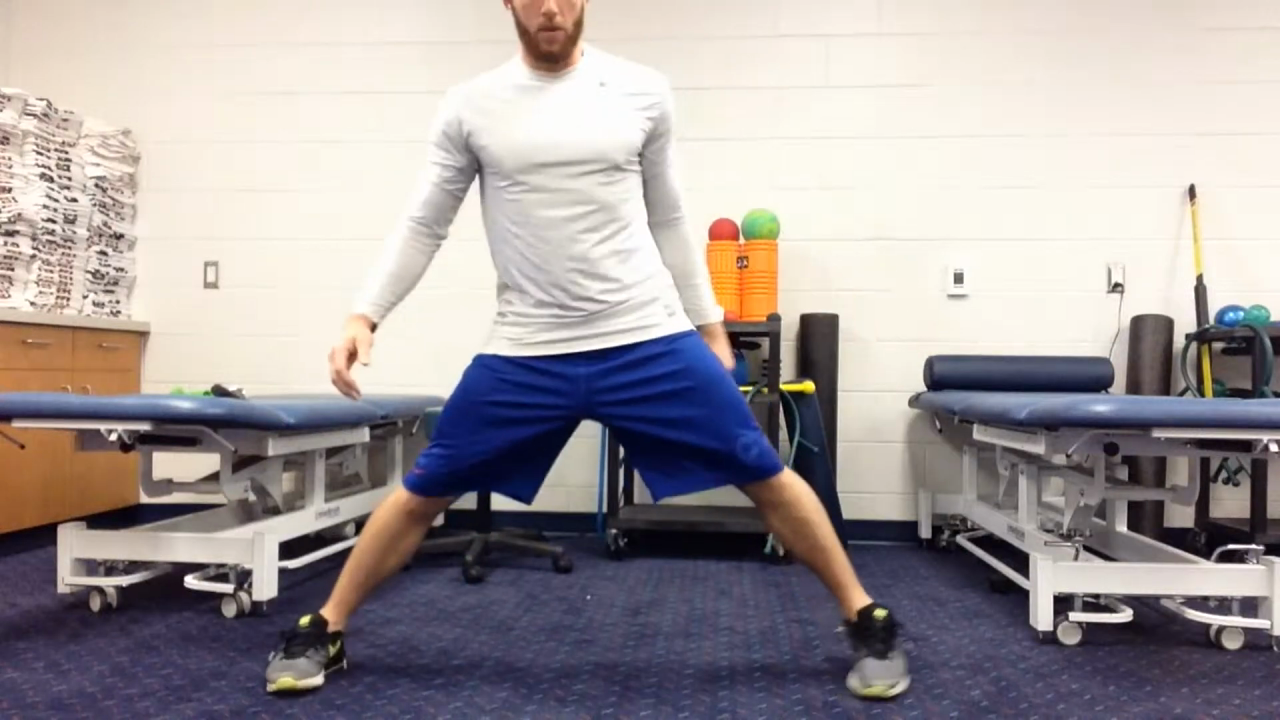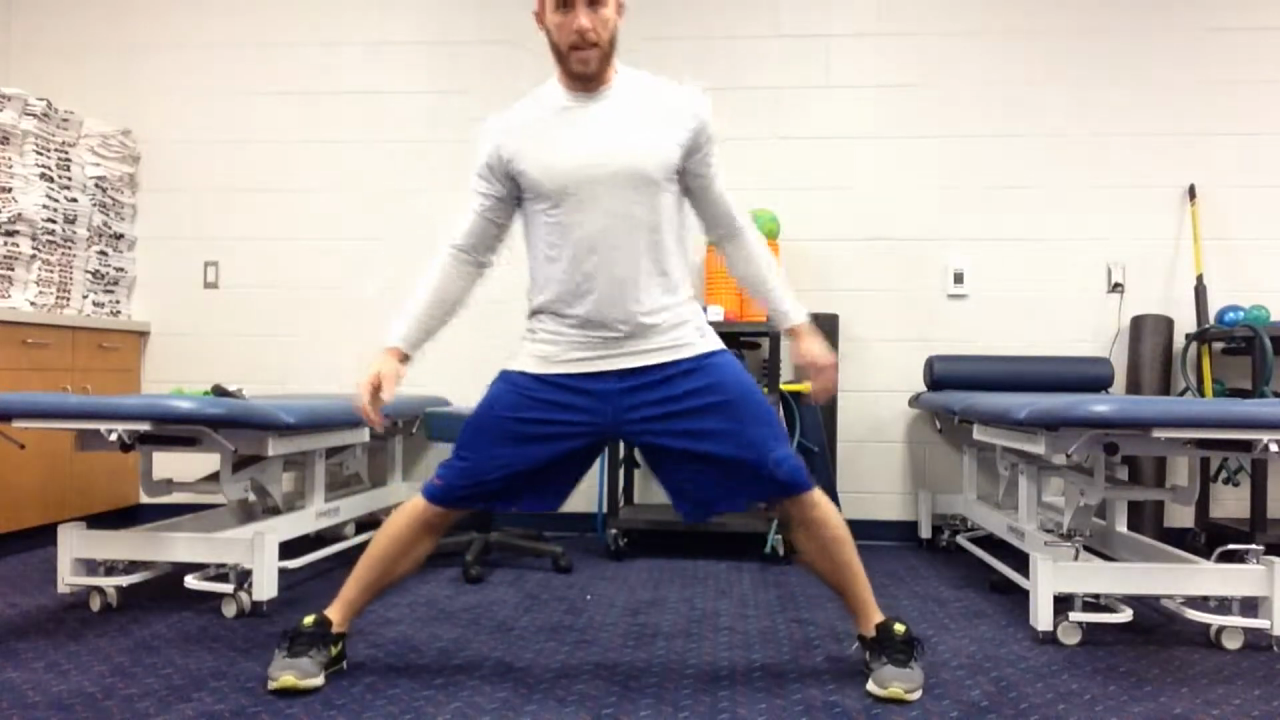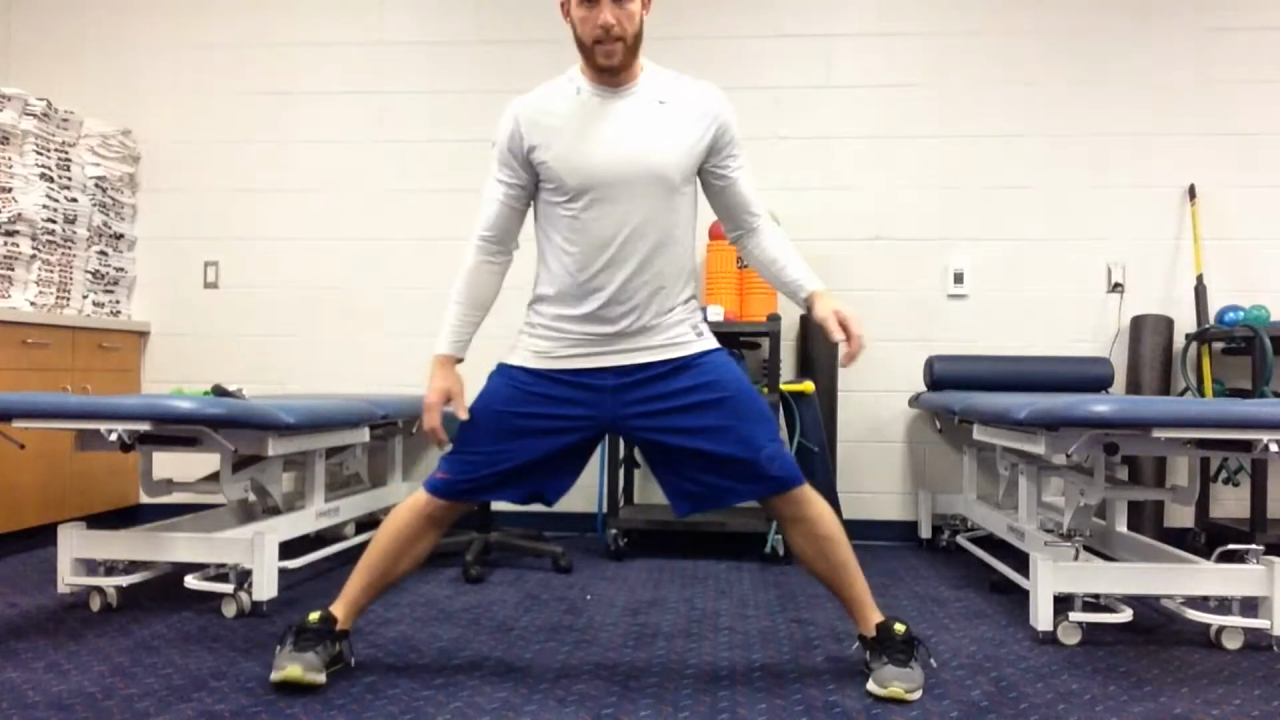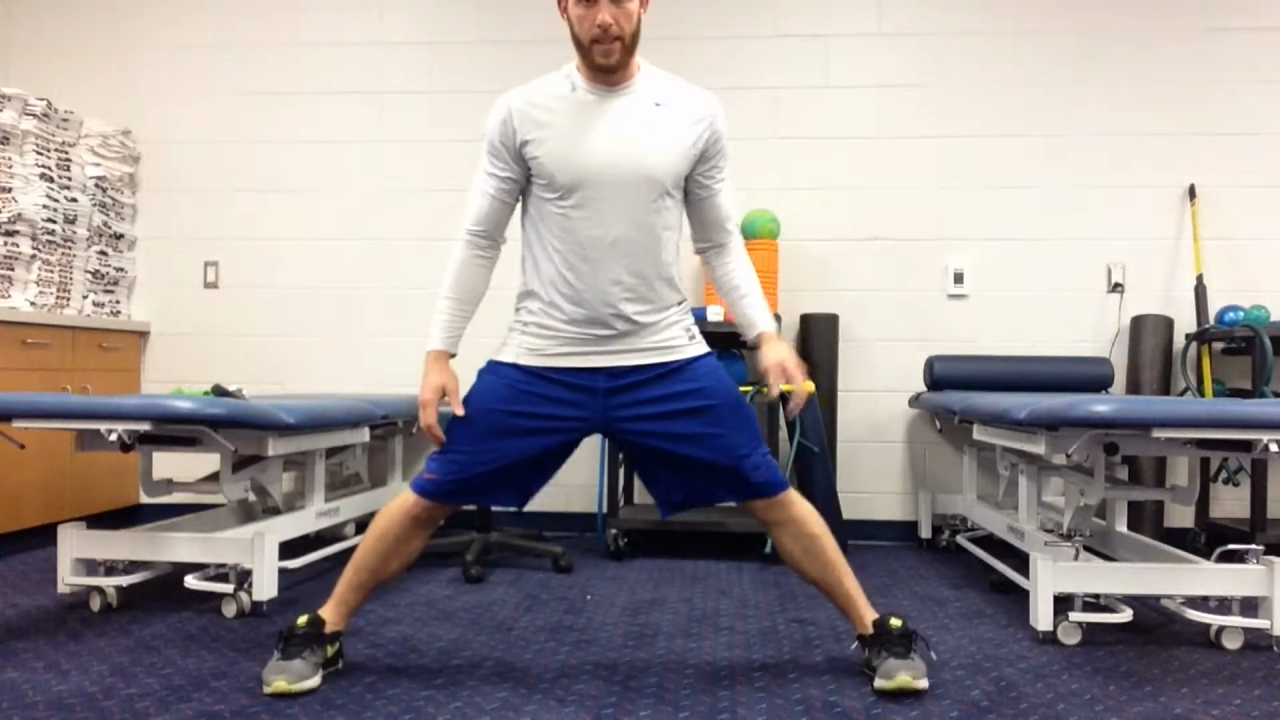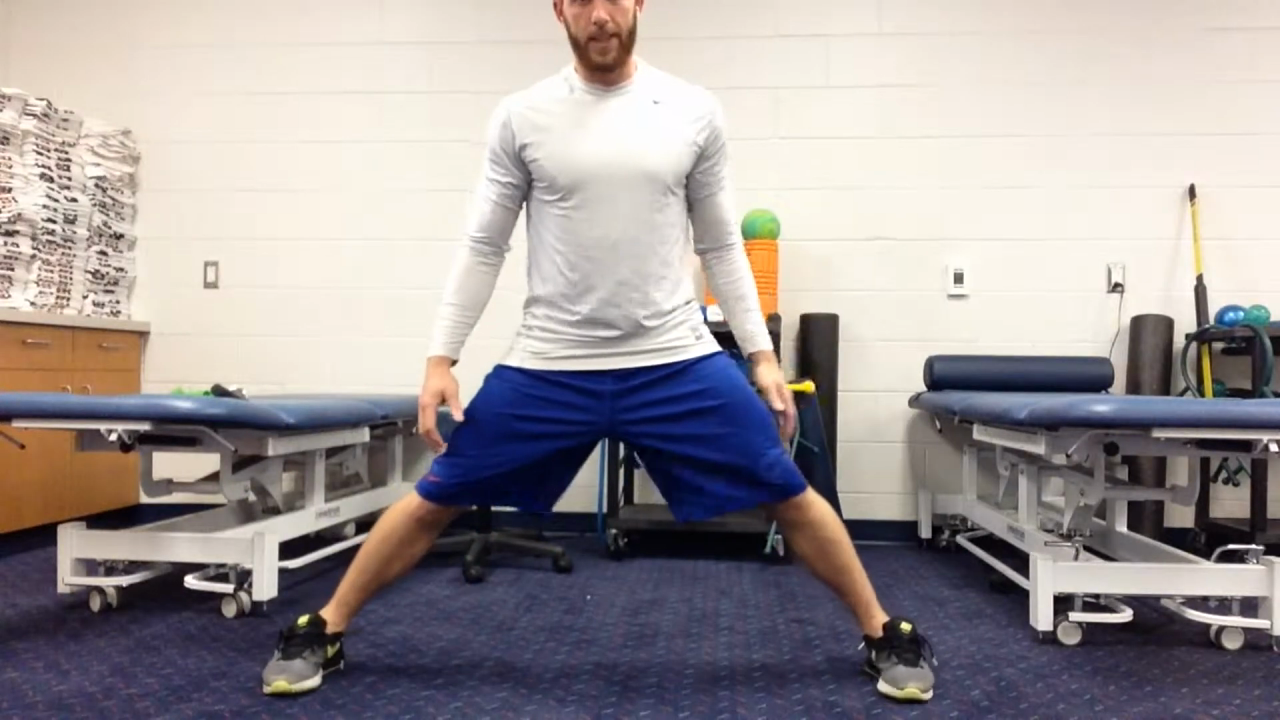
dt=0.2s
person 1, frame 1
left shoulder: (642, 92)
right shoulder: (471, 106)
left elbow: (668, 220)
right elbow: (423, 226)
left wrist: (710, 324)
right wrist: (364, 316)
left hip: (649, 341)
right hip: (525, 354)
left knee: (764, 474)
right knee: (424, 491)
left ankle: (865, 621)
right ankle: (323, 630)
person 1, frame 2
left shoulder: (680, 108)
right shoulder: (511, 132)
left elbow: (729, 231)
right elbow: (466, 255)
left wrist: (798, 324)
right wrist: (396, 348)
left hip: (679, 360)
right hip: (552, 372)
left knee: (795, 491)
right knee: (441, 503)
left ankle: (881, 637)
right ankle: (326, 631)
person 1, frame 3
left shoulder: (702, 108)
right shoulder: (530, 117)
left elbow: (749, 224)
right elbow: (492, 247)
left wrist: (814, 294)
right wrist: (447, 356)
left hip: (676, 357)
right hip: (551, 365)
left knee: (785, 489)
right knee: (444, 498)
left ankle: (880, 636)
right ankle: (329, 627)
person 1, frame 4
left shoulder: (695, 112)
right shoulder: (521, 112)
left elbow: (720, 243)
right elbow: (480, 241)
left wrist: (766, 335)
right wrist: (439, 352)
left hip: (668, 361)
right hip: (540, 364)
left knee: (771, 494)
right knee: (430, 498)
left ankle: (876, 632)
right ankle: (320, 632)
person 1, frame 5
left shoulder: (695, 112)
right shoulder: (521, 117)
left elbow: (719, 247)
right elbow: (483, 248)
left wrist: (763, 354)
right wrist: (441, 357)
left hip: (678, 363)
right hip: (548, 369)
left knee: (787, 495)
right knee: (436, 500)
left ankle: (885, 635)
right ankle: (321, 632)
